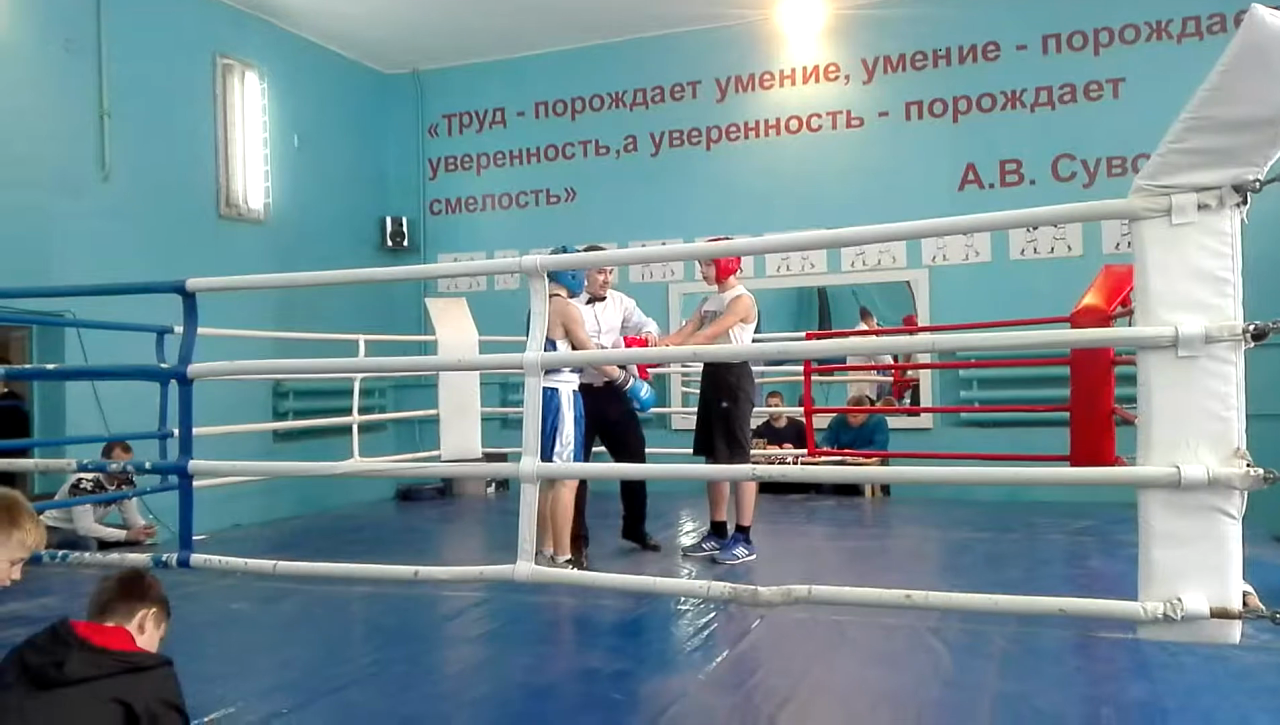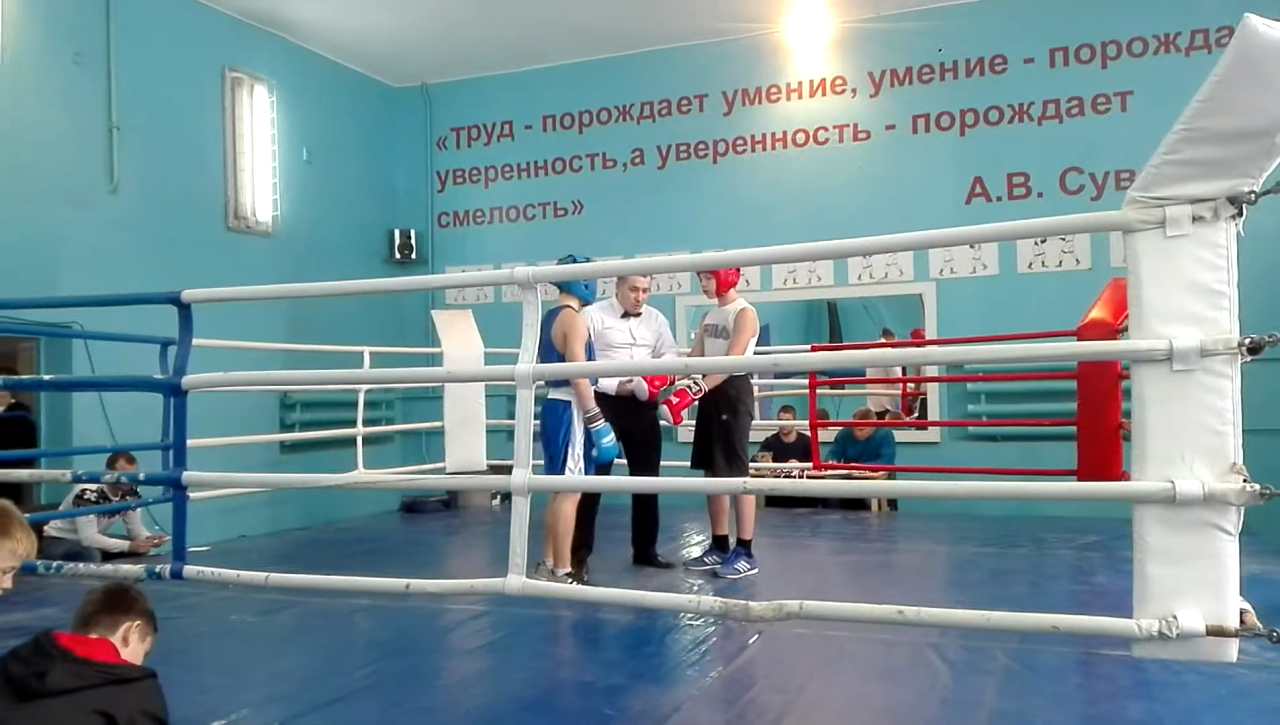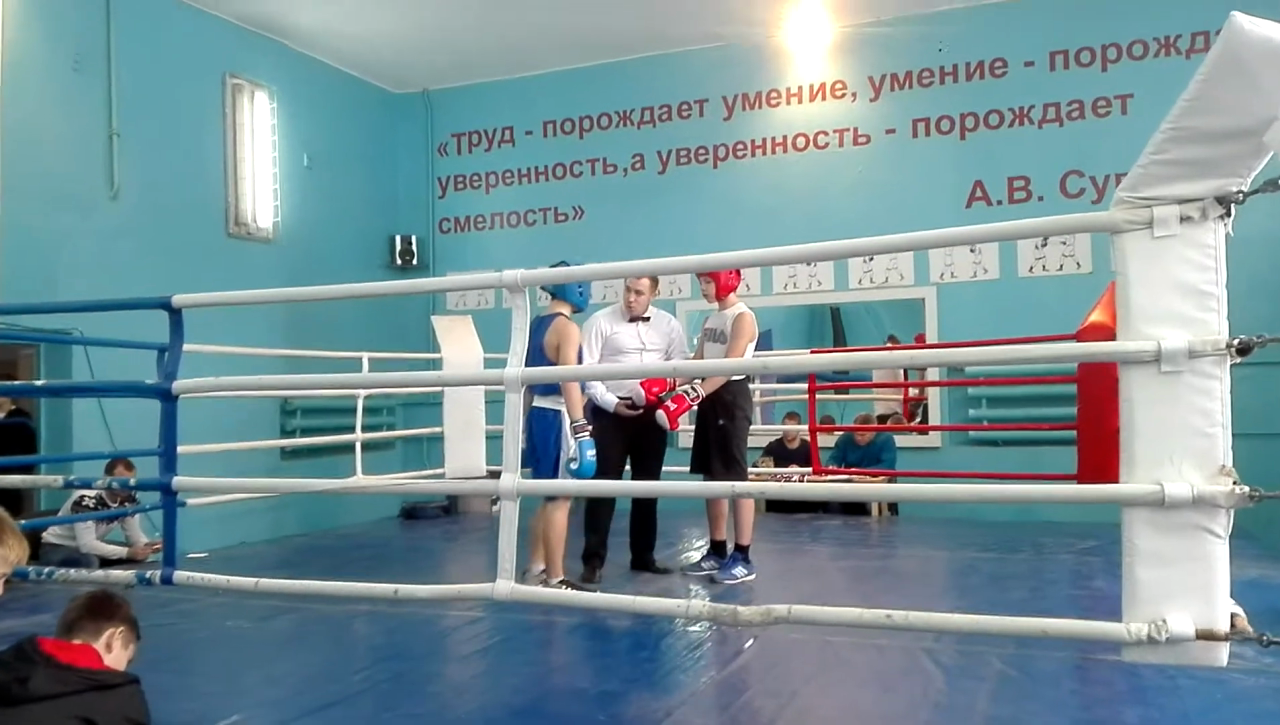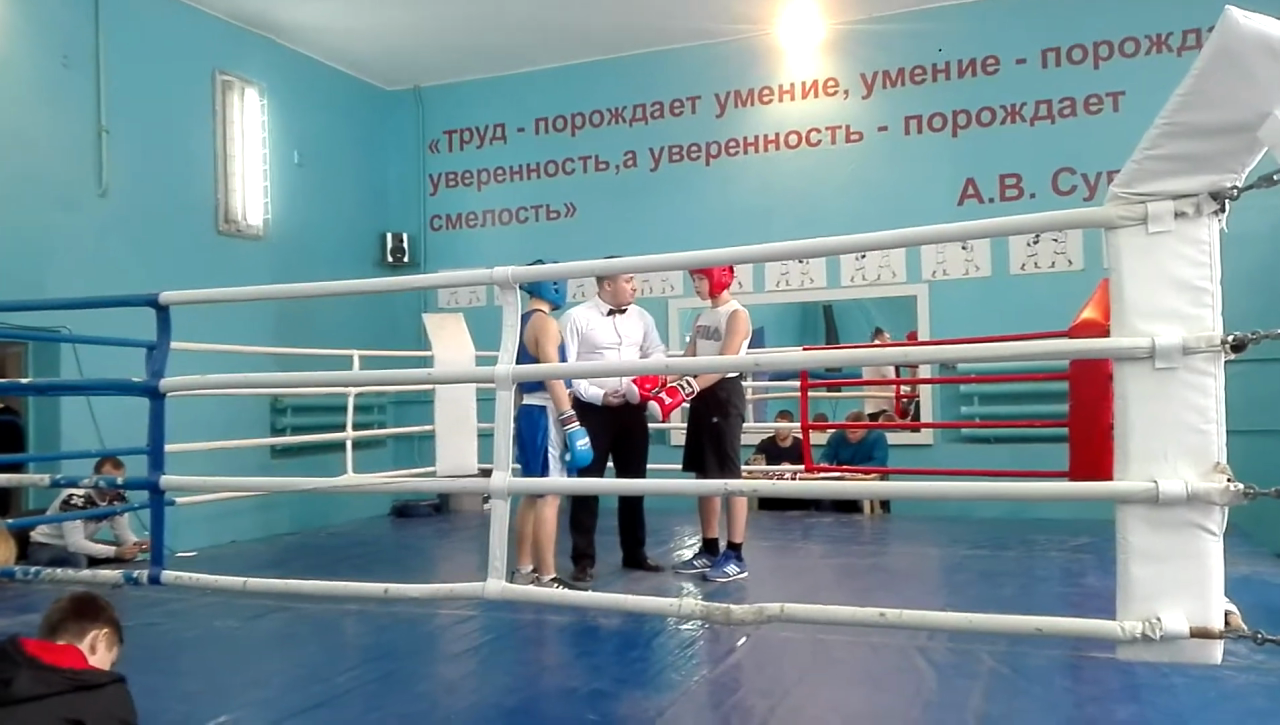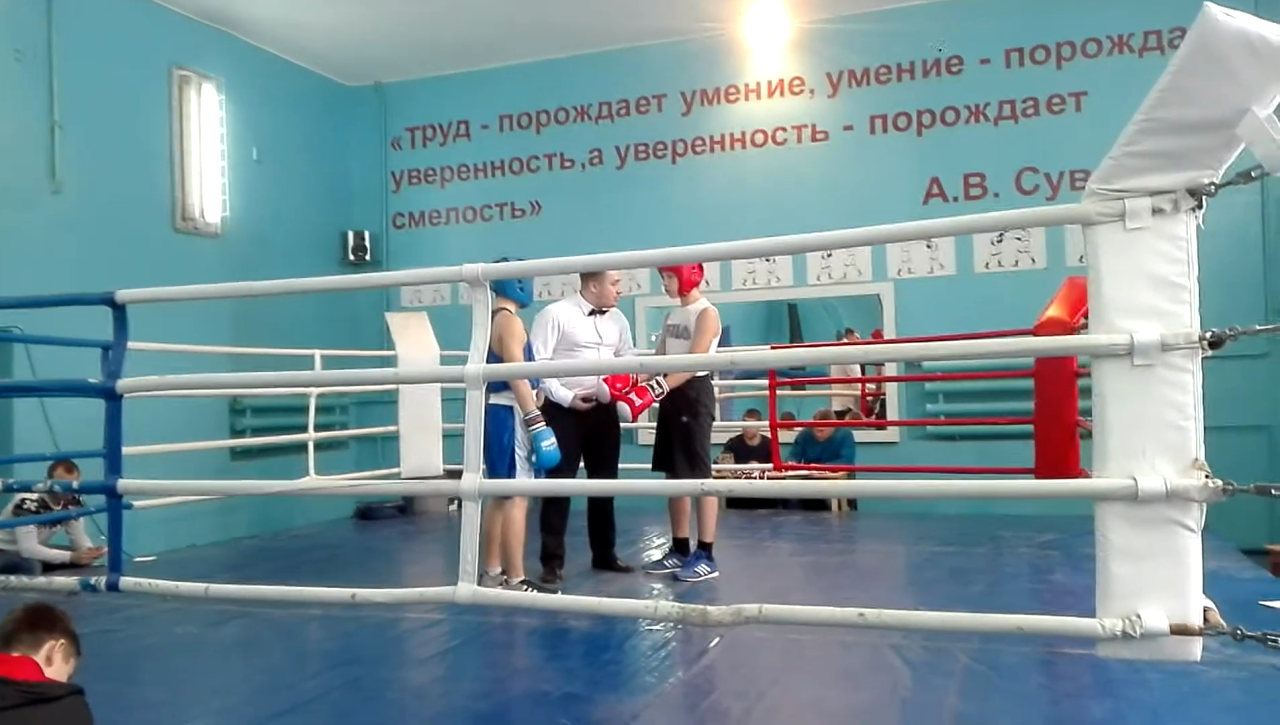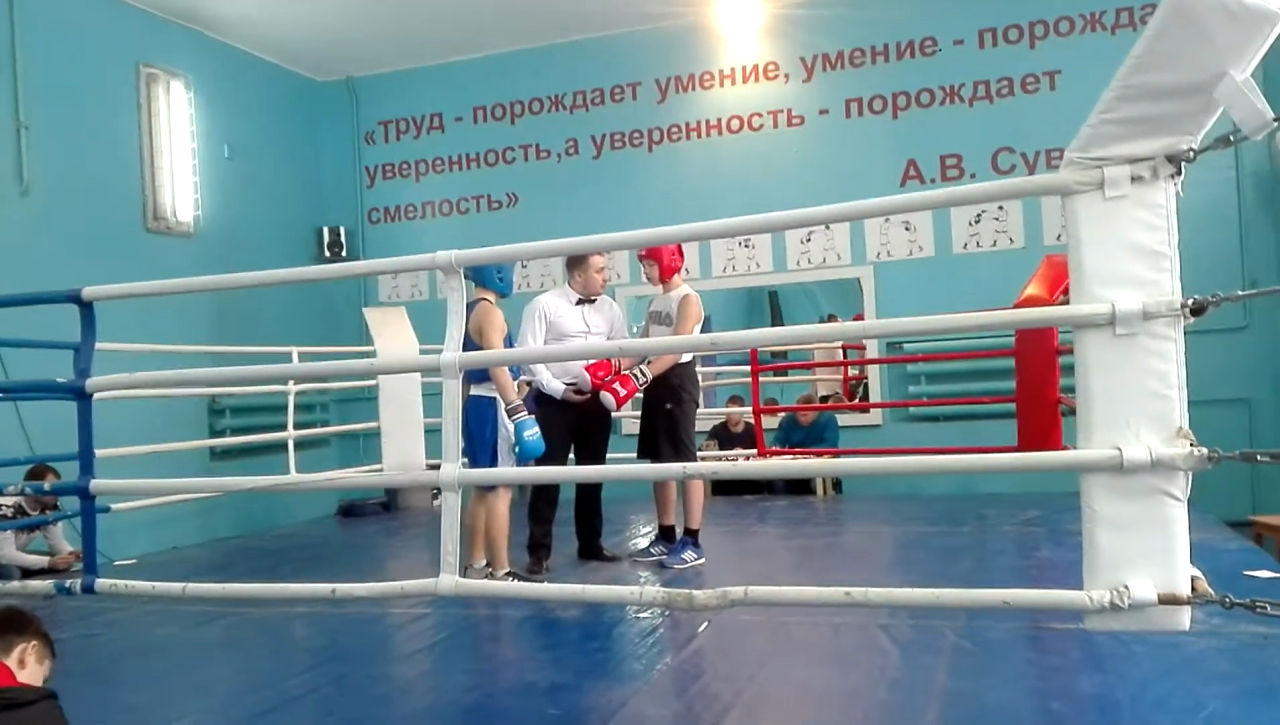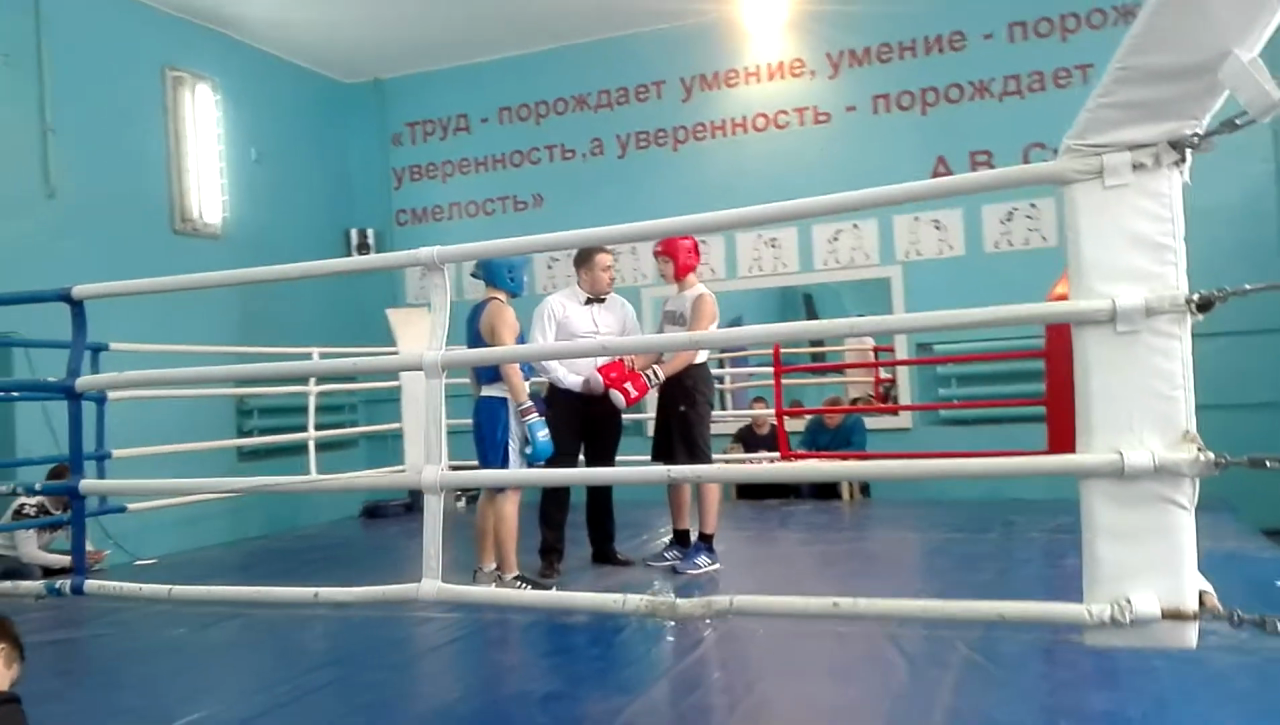
dt=0.5s
person 1, frame 1
right shoulder: (566, 308)
right elbow: (590, 353)
right wrist: (628, 381)
left hip: (545, 393)
right hip: (561, 395)
left knee: (553, 478)
right knee: (567, 479)
left ankle: (547, 551)
right ankle: (563, 558)
person 1, frame 2
left shoulder: (549, 318)
right shoulder: (573, 319)
right elbow: (578, 375)
right wrist: (597, 419)
left hip: (553, 405)
right hip: (571, 408)
left knee: (559, 490)
right knee: (569, 491)
left ankle: (548, 563)
right ankle: (561, 572)
person 1, frame 3
left shoulder: (536, 325)
right shoulder: (567, 328)
right elbow: (569, 383)
left wrist: (527, 423)
right wrist: (582, 431)
left hip: (538, 414)
right hip: (558, 416)
left knee: (549, 497)
right knee: (560, 499)
left ankle: (536, 570)
right ankle: (555, 581)
person 1, frame 4
left shoulder: (521, 323)
right shoulder: (545, 323)
right elbow: (552, 377)
right wrist: (571, 422)
left hip: (527, 412)
right hip: (545, 413)
left knee: (531, 494)
right knee: (548, 496)
left ankle: (524, 570)
right ankle: (546, 577)
person 1, frame 5
left shoulder: (488, 321)
right shoulder: (510, 322)
right elbow: (517, 376)
right wrist: (536, 422)
left hip: (495, 410)
right hip: (511, 413)
left knee: (500, 495)
right knee: (516, 497)
left ankle: (492, 572)
right ankle: (515, 580)
person 1, frame 6
left shoulder: (467, 312)
right shoulder: (490, 312)
right elbow: (497, 366)
right wrist: (518, 412)
left hip: (476, 401)
right hip: (493, 404)
left knee: (482, 488)
right knee: (500, 488)
left ankle: (477, 565)
right ankle: (500, 572)
person 1, frame 7
left shoulder: (477, 313)
right shoulder: (502, 311)
right elbow: (508, 367)
right wrist: (529, 412)
left hip: (486, 404)
right hip: (505, 405)
left knee: (492, 490)
right knee: (509, 491)
left ankle: (486, 569)
right ankle: (509, 576)
person 2, frame 1
left shoulder: (742, 300)
right shoulder: (708, 302)
left elbow: (707, 337)
right elbow: (682, 335)
left hip: (734, 377)
right hip: (711, 376)
left knee: (738, 459)
right knee: (713, 459)
left ankle: (743, 538)
right ankle: (717, 533)
person 2, frame 2
left shoulder: (744, 313)
right shoulder: (709, 316)
right elbow: (694, 358)
left wrist: (695, 390)
left hip: (733, 391)
right hip: (710, 393)
left knee: (737, 472)
right knee: (713, 471)
left ankle: (745, 552)
right ankle: (720, 546)
person 2, frame 3
left shoulder: (743, 318)
right shoulder: (711, 319)
right elbow: (697, 362)
left wrist: (691, 394)
right wrist: (668, 384)
left hip: (731, 396)
right hip: (709, 398)
left knee: (736, 478)
right knee: (712, 477)
left ankle: (743, 558)
right ankle: (717, 551)
person 2, frame 4
left shoulder: (736, 315)
right shoulder: (702, 317)
right elbow: (688, 360)
left wrist: (685, 389)
left hip: (724, 394)
right hip: (701, 396)
left knee: (729, 475)
right knee: (704, 475)
left ankle: (735, 556)
right ankle: (710, 549)
person 2, frame 5
left shoulder: (706, 314)
right shoulder: (672, 315)
right elbow: (659, 359)
left wrist: (654, 388)
right wrist: (630, 381)
left hip: (694, 393)
right hip: (671, 395)
left knee: (699, 475)
right knee: (674, 475)
left ankle: (706, 556)
right ankle: (680, 549)
person 2, frame 6
left shoulder: (688, 300)
right shoulder: (655, 302)
left elbow: (676, 350)
left wrist: (638, 376)
right wrist: (614, 367)
left hip: (677, 380)
right hip: (654, 383)
left knee: (684, 461)
right knee: (659, 462)
left ankle: (692, 542)
right ankle: (666, 536)
person 2, frame 7
left shoulder: (702, 299)
right shoulder: (670, 301)
left elbow: (689, 350)
left wrist: (650, 377)
right wrist: (628, 368)
left hip: (692, 382)
right hip: (670, 384)
left knee: (700, 465)
right knee: (673, 465)
left ankle: (706, 547)
right ankle: (680, 541)
person 3, frame 1
left shoulder: (620, 302)
left elbow: (643, 323)
left wrist: (647, 331)
left hip: (613, 392)
right hip: (579, 393)
left knee: (633, 458)
left ankle: (635, 527)
right ankle: (577, 542)
person 3, frame 2
left shoulder: (656, 319)
right shoulder: (593, 316)
left elbow: (670, 354)
right wrist: (612, 385)
left hip: (642, 406)
right hip: (604, 405)
left knee: (647, 477)
right knee: (593, 478)
left ankle: (645, 549)
right ankle: (579, 553)
person 3, frame 3
left shoulder: (668, 324)
right shoulder: (600, 322)
left elbow: (680, 362)
right wrist: (611, 403)
left hip: (651, 412)
right hip: (610, 412)
left knee: (647, 485)
right knee: (604, 484)
left ankle: (643, 555)
right ankle: (594, 560)
person 3, frame 4
left shoulder: (641, 317)
right shoulder: (576, 318)
left elbow: (656, 354)
right wrist: (598, 396)
left hip: (633, 408)
right hip: (592, 409)
left knee: (633, 481)
right knee: (588, 482)
left ankle: (635, 553)
right ankle: (583, 560)
person 3, frame 5
left shoulder: (617, 318)
right shoulder: (555, 314)
left elbow: (627, 357)
right elbow: (537, 363)
right wrist: (566, 398)
left hip: (604, 408)
right hip: (566, 409)
left knee: (605, 482)
right knee: (559, 483)
left ankle: (604, 554)
right ankle: (552, 561)
person 3, frame 6
left shoulder: (609, 308)
right shoulder: (544, 305)
right wrist: (558, 390)
left hip: (596, 399)
right hip: (555, 399)
left ankle: (591, 543)
right ankle: (539, 551)
person 3, frame 7
left shoulder: (621, 307)
right shoulder: (553, 306)
right wrist: (577, 382)
left hip: (606, 400)
right hip: (566, 399)
left ankle: (604, 548)
right ankle: (551, 554)
